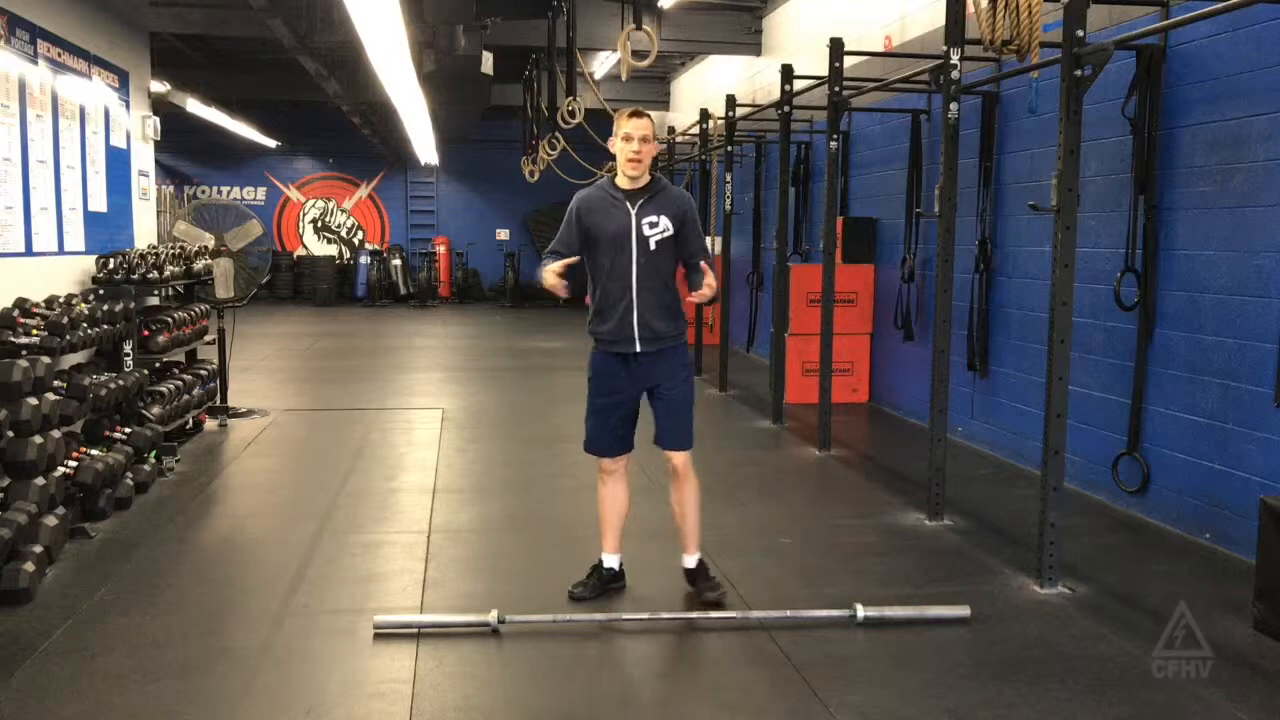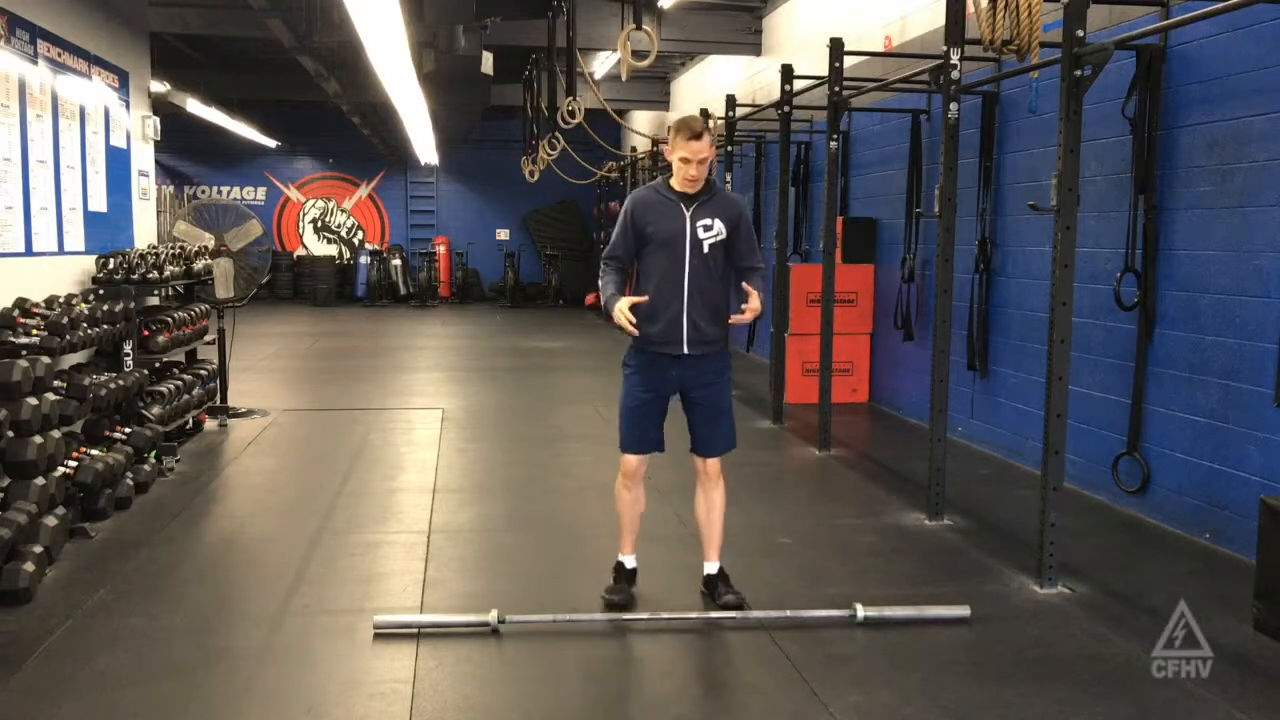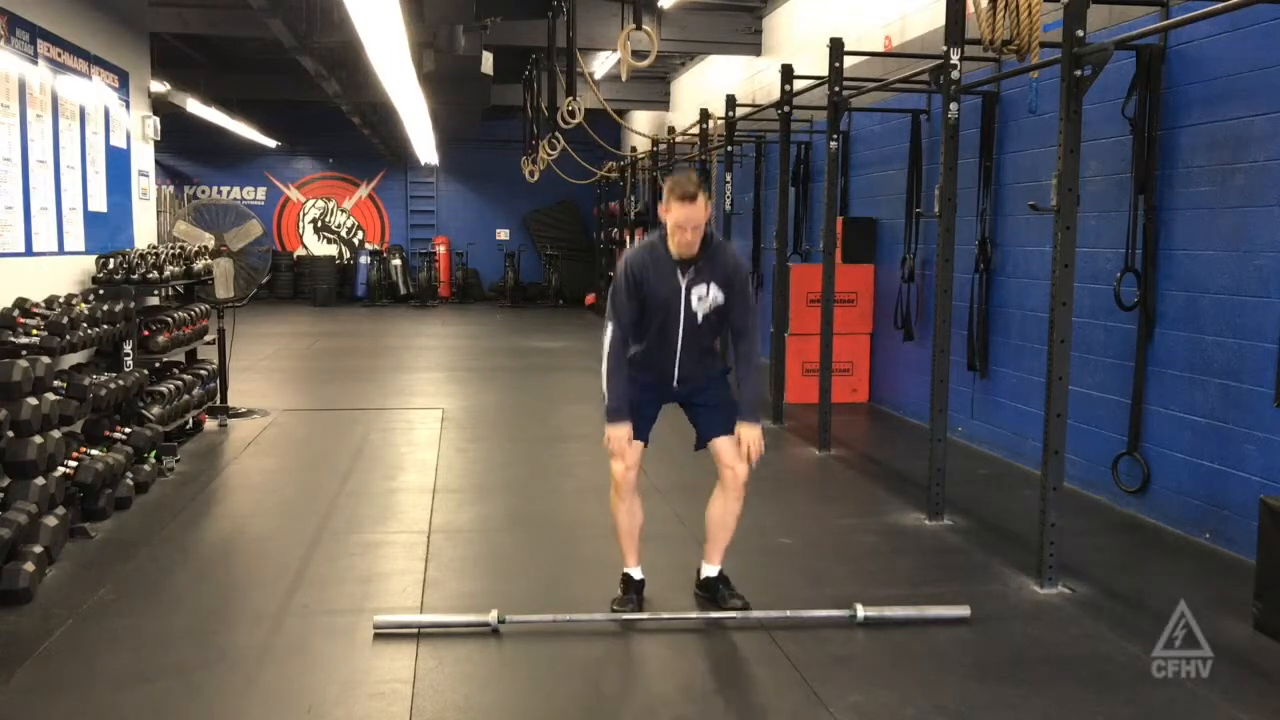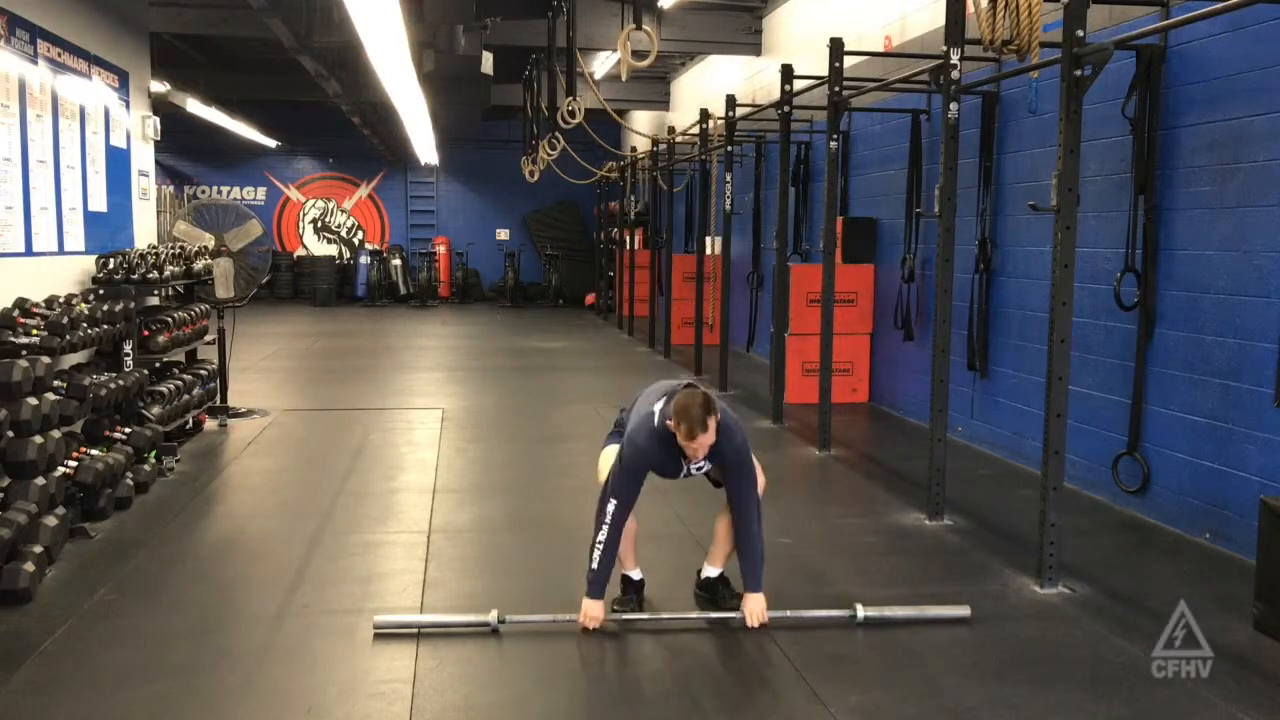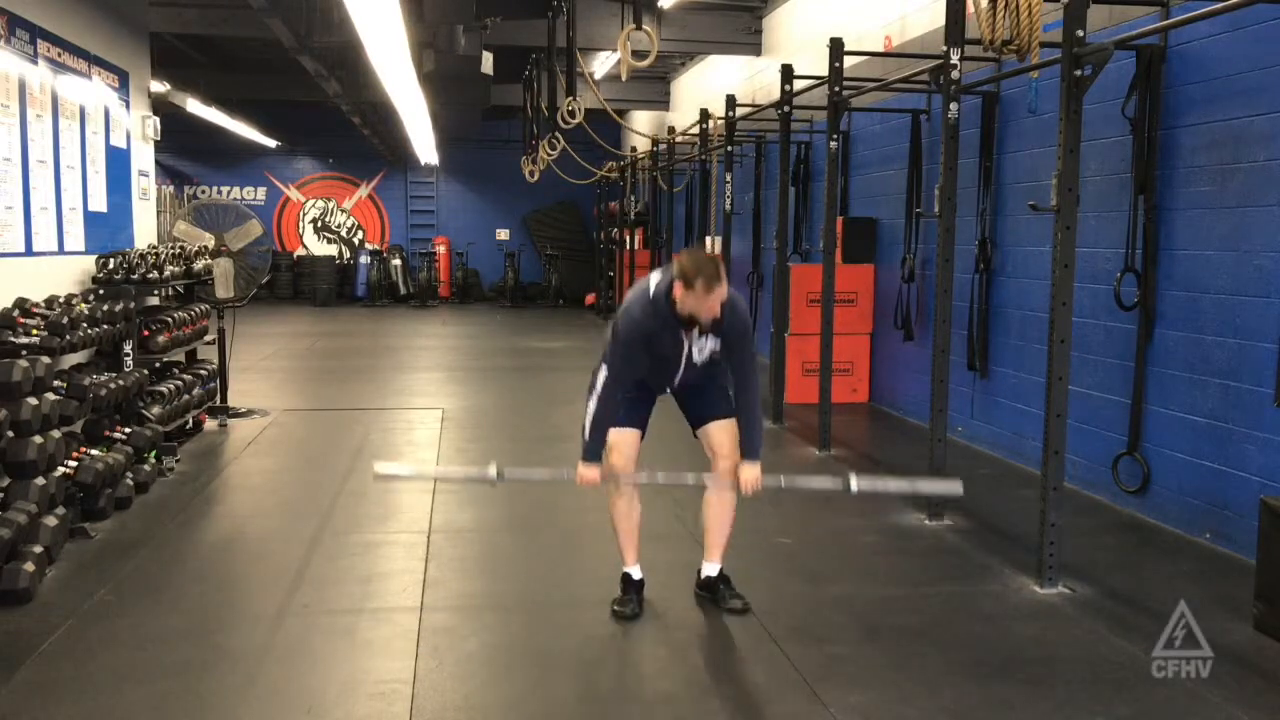
dt=0.5s
person 1, frame 1
left shoulder: (677, 202)
right shoulder: (588, 203)
left elbow: (696, 261)
right elbow: (554, 260)
left wrist: (706, 283)
right wrist: (551, 273)
left hip: (668, 351)
right hip: (611, 354)
left knee: (679, 463)
right knee: (610, 464)
left ankle: (694, 565)
right ankle: (609, 567)
person 1, frame 2
left shoulder: (730, 208)
right shoulder: (641, 204)
left elbow: (750, 269)
right elbow: (612, 264)
left wrist: (752, 299)
right wrist: (614, 300)
left hip: (708, 358)
right hip: (649, 355)
left knee: (710, 468)
right knee: (632, 466)
left ankle: (713, 572)
right ankle: (626, 566)
person 1, frame 3
left shoulder: (728, 262)
right shoulder: (637, 261)
left elbow: (745, 339)
right elbow: (617, 338)
left wrist: (749, 416)
right wrist: (617, 415)
left hip: (705, 377)
right hip: (643, 376)
left knee: (736, 470)
right knee: (623, 470)
left ankle: (711, 575)
right ankle: (632, 577)
person 1, frame 4
left shoulder: (731, 436)
right shoulder: (641, 438)
left elbow: (746, 509)
right elbow: (613, 512)
left wrist: (754, 589)
right wrist: (594, 593)
right hip: (634, 429)
left knee: (753, 485)
right knee: (609, 482)
left ankle: (710, 578)
right ankle: (632, 579)
person 1, frame 5
left shoulder: (732, 312)
right shoulder: (640, 309)
left elbow: (744, 381)
right elbow: (607, 378)
left wrist: (750, 456)
right wrist: (590, 458)
left hip: (699, 376)
right hip: (637, 378)
left knee: (726, 458)
right knee: (620, 465)
left ankle: (711, 575)
right ankle: (632, 577)
